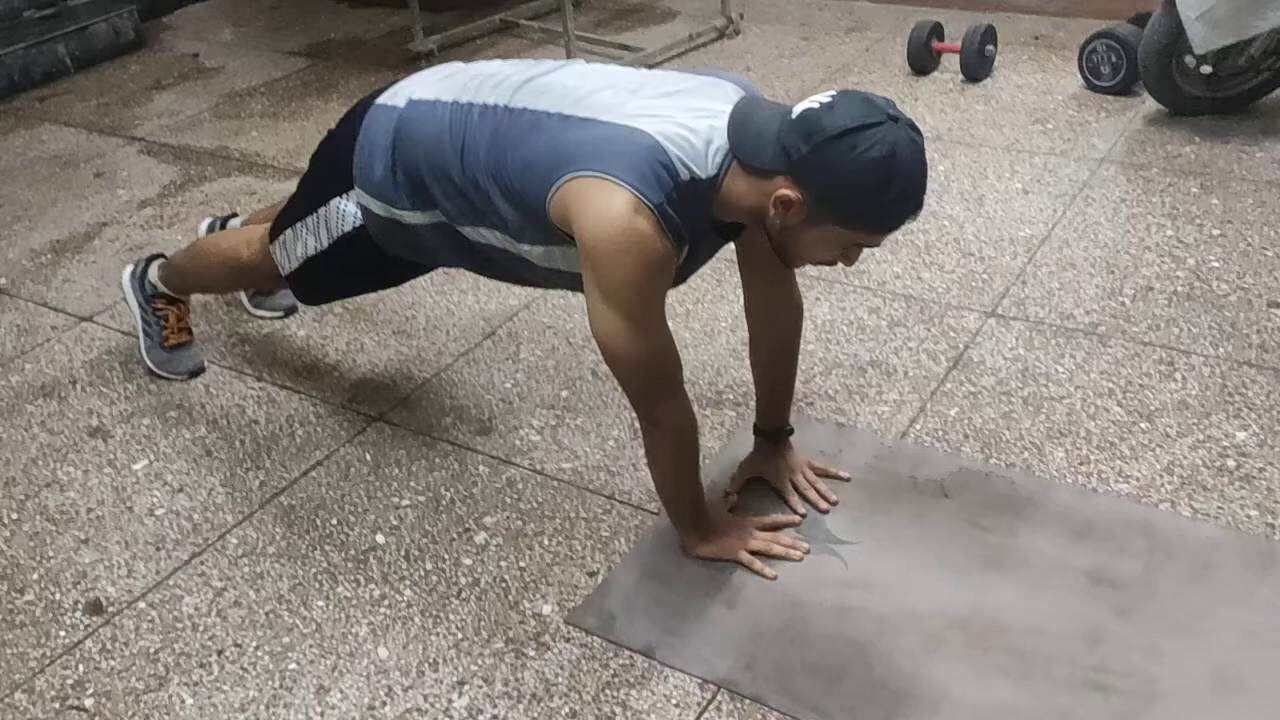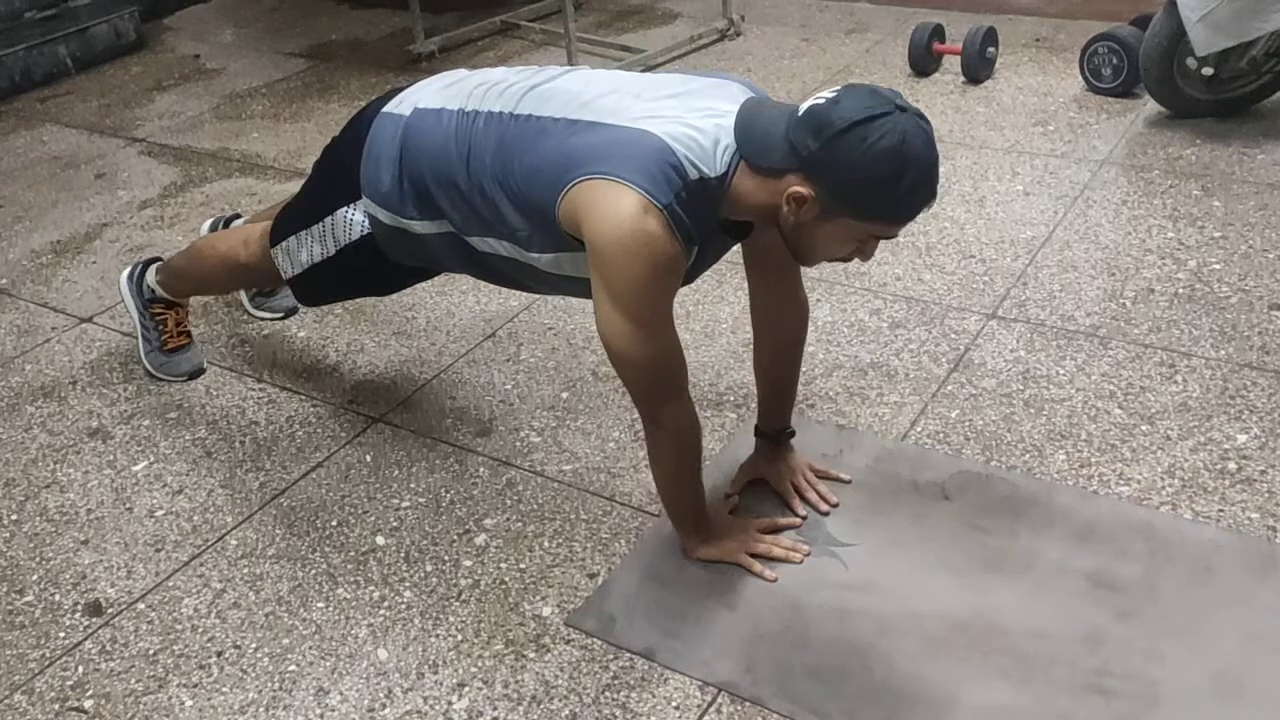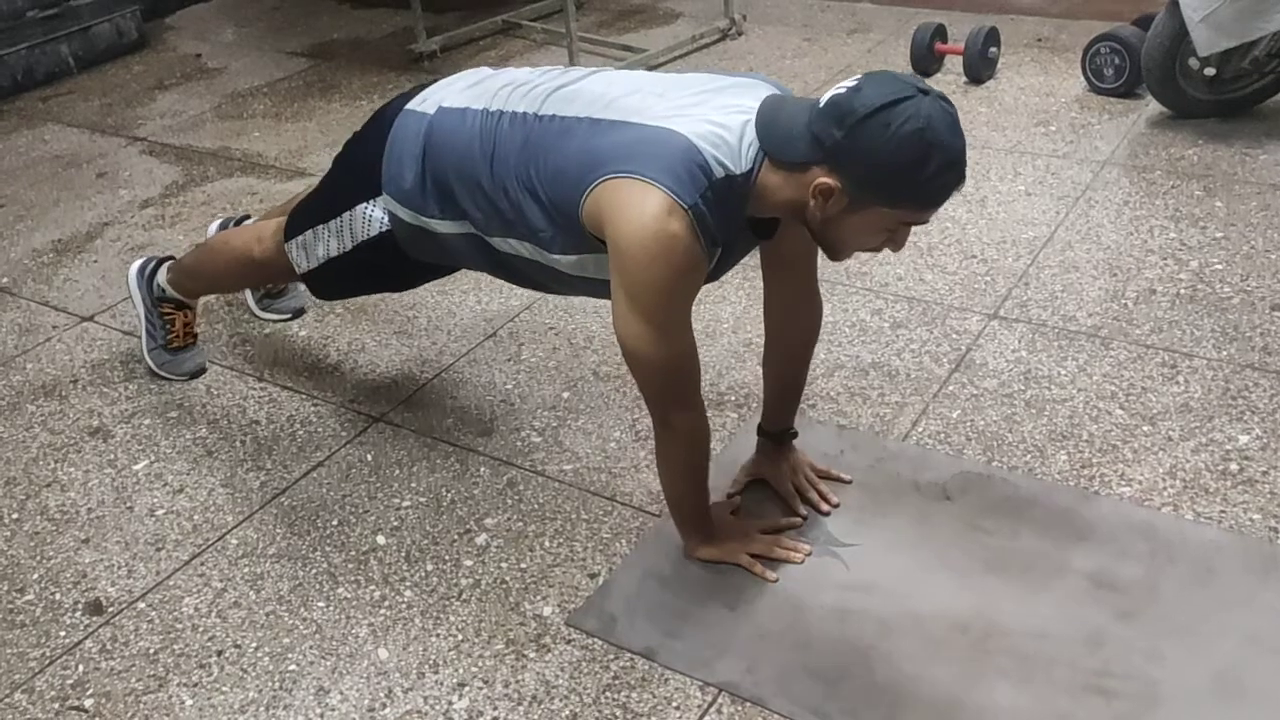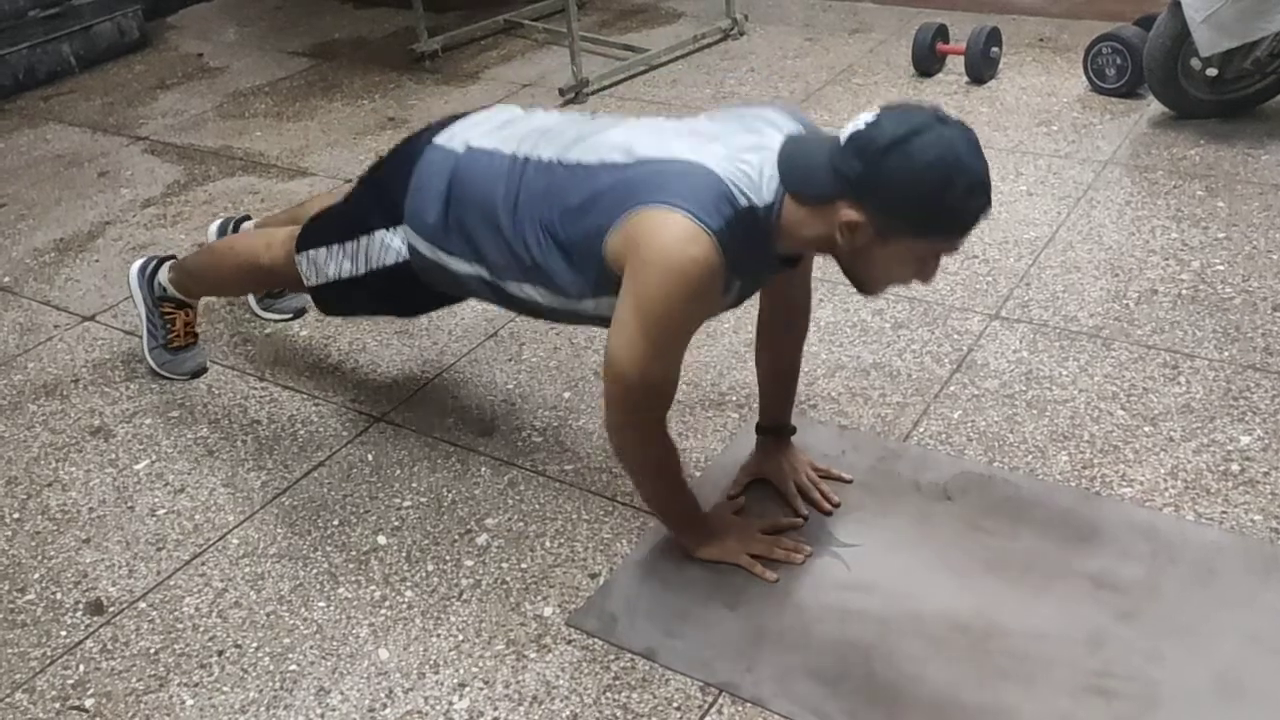
dt=0.3s
person 1, frame 1
left shoulder: (767, 138)
right shoulder: (626, 217)
left elbow: (774, 297)
right elbow: (659, 406)
left wrist: (774, 441)
right wrist: (699, 529)
left hip: (461, 120)
right hip: (396, 158)
left knee: (301, 235)
right knee: (277, 257)
left ankle: (236, 226)
right ankle: (158, 282)
person 1, frame 2
left shoulder: (774, 136)
right shoulder: (638, 220)
left elbow: (780, 299)
right elbow: (663, 407)
left wrist: (775, 442)
right wrist: (698, 532)
left hip: (465, 122)
right hip: (402, 167)
left knee: (306, 234)
right knee: (272, 260)
left ankle: (239, 225)
right ankle: (156, 286)
person 1, frame 3
left shoulder: (796, 137)
right shoulder: (661, 220)
left elbow: (794, 301)
right elbow: (674, 409)
left wrist: (777, 442)
right wrist: (703, 533)
left hip: (491, 121)
right hip: (422, 163)
left knee: (320, 226)
right knee: (288, 251)
left ankle: (242, 232)
right ankle: (166, 283)
person 1, frame 4
left shoulder: (812, 161)
right shoulder: (685, 247)
left elbow: (785, 297)
right elbow: (632, 424)
left wrist: (775, 441)
right wrist: (696, 532)
left hip: (504, 153)
right hip: (439, 204)
left knee: (336, 233)
right knee: (294, 261)
left ankle: (243, 227)
right ankle: (168, 284)
